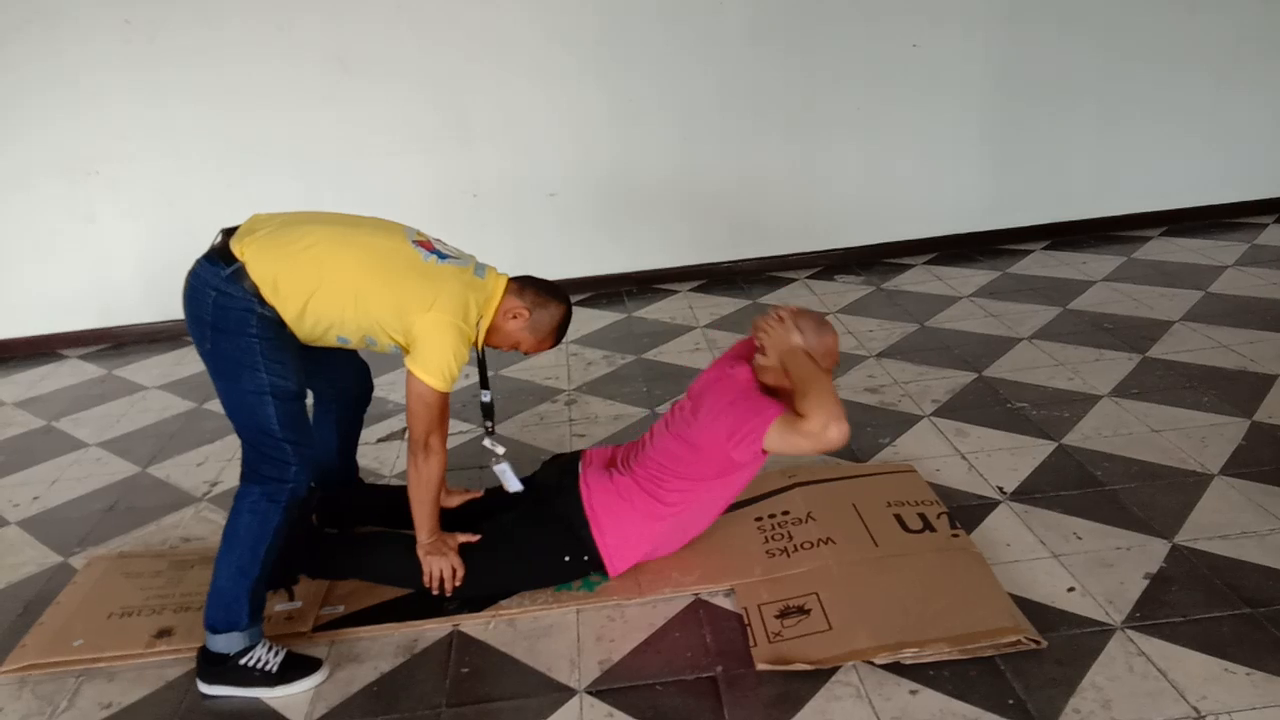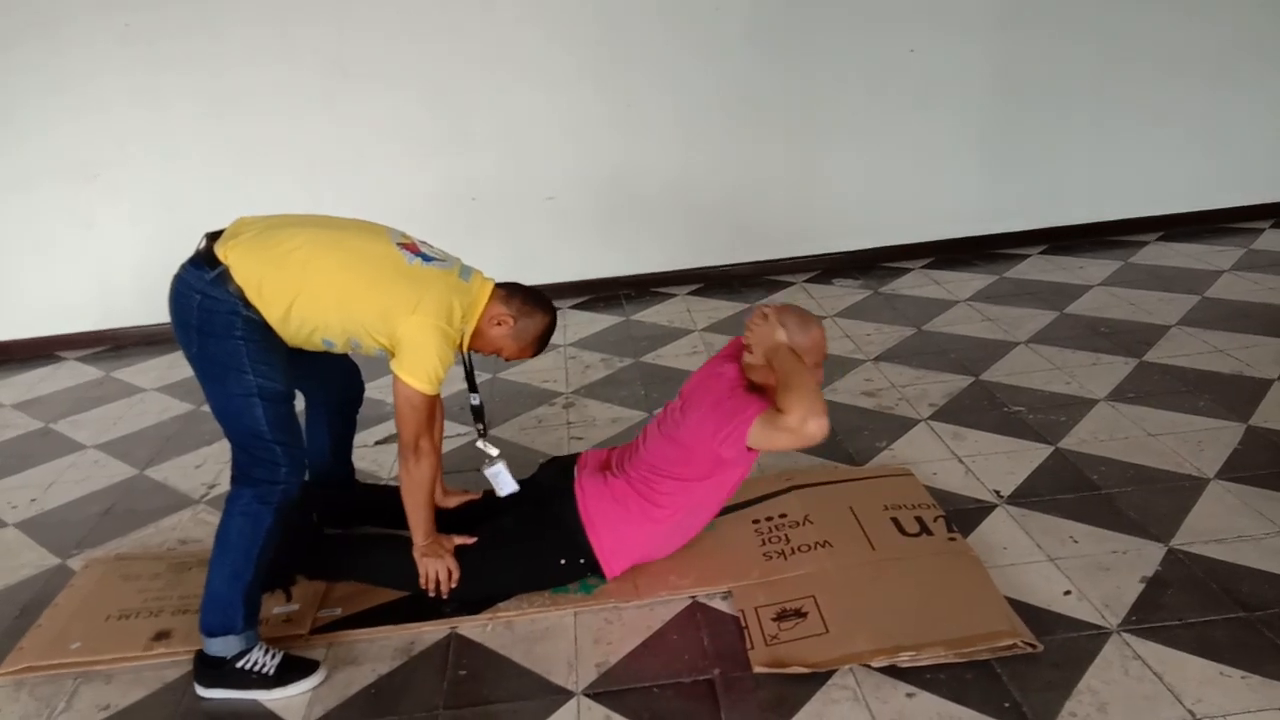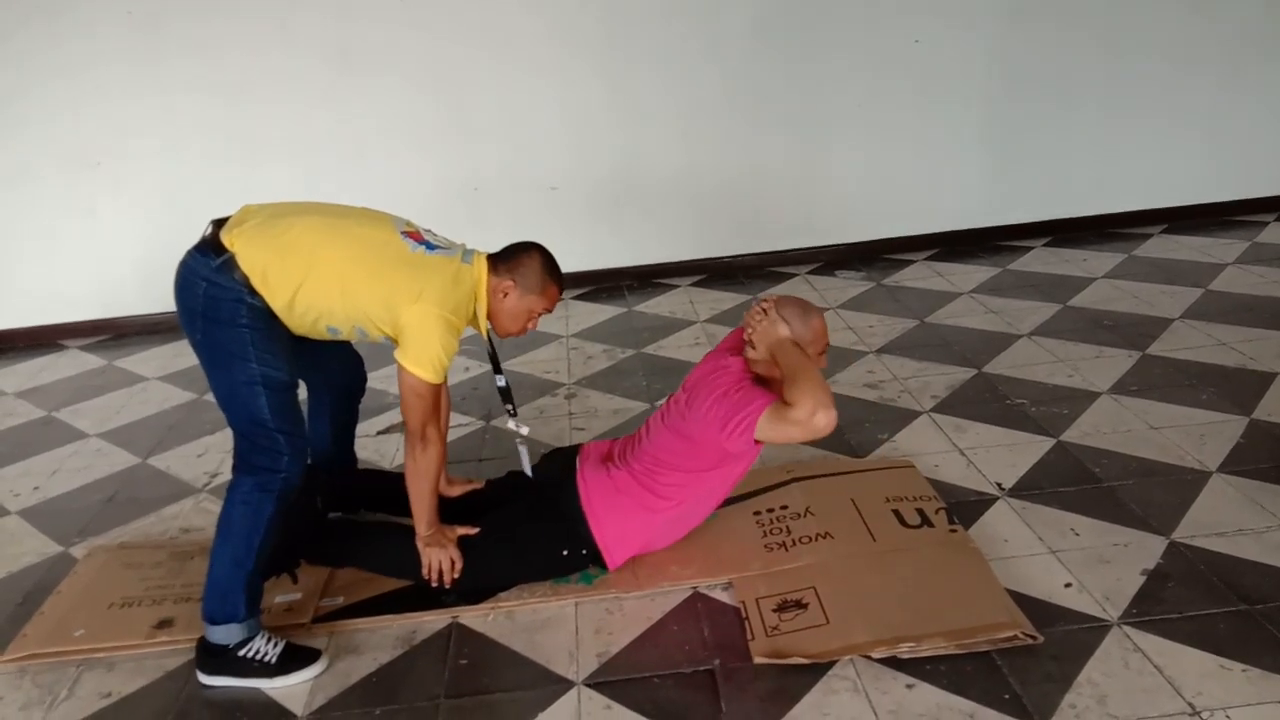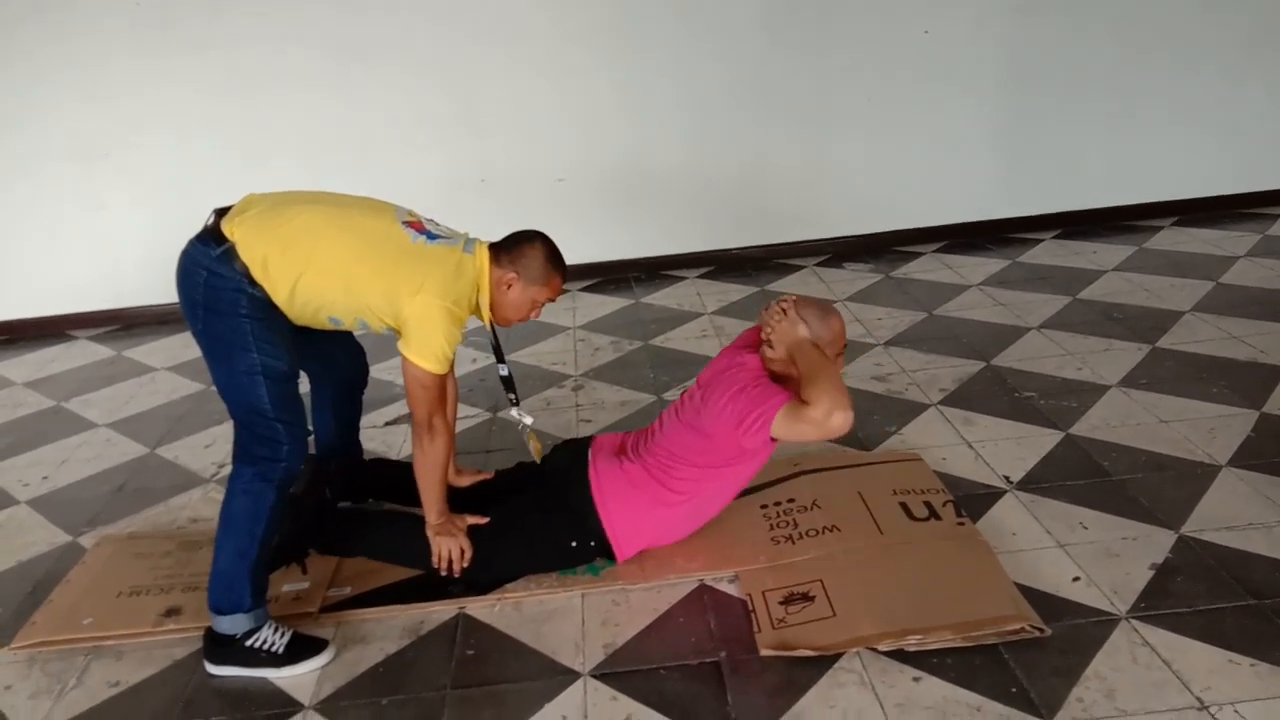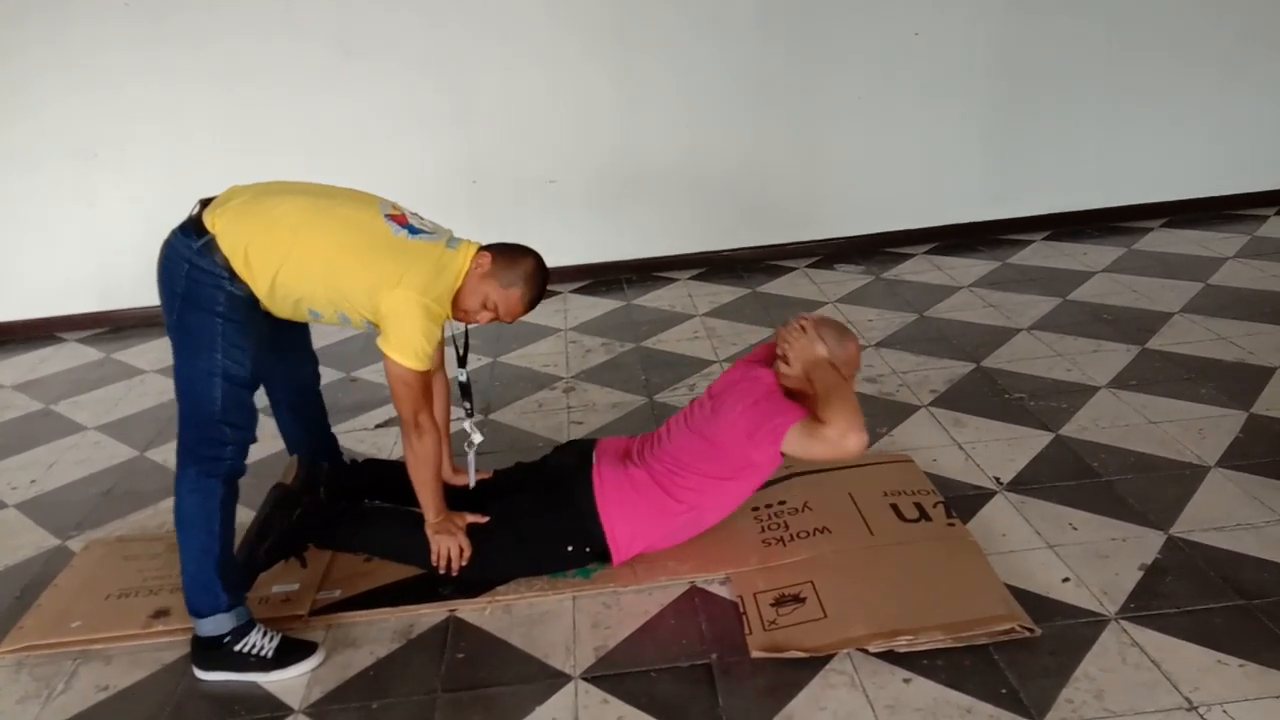
dt=1s
person 1, frame 1
left shoulder: (741, 365)
right shoulder: (743, 411)
left elbow: (766, 343)
right elbow: (830, 429)
right wrist: (794, 352)
left hip: (574, 481)
right hip: (576, 536)
left knee: (447, 516)
left ankle: (322, 505)
right ankle: (298, 552)
person 1, frame 2
left shoulder: (731, 363)
right shoulder: (733, 406)
left elbow: (752, 345)
right elbow: (811, 424)
right wrist: (783, 350)
left hip: (571, 485)
right hip: (573, 540)
left knee: (447, 520)
right knee: (446, 575)
left ankle: (316, 508)
right ankle: (296, 552)
person 1, frame 3
left shoulder: (733, 355)
right shoulder: (739, 402)
left elbow: (759, 334)
right elbow: (818, 418)
right wrist: (781, 342)
left hip: (575, 474)
right hip: (578, 530)
left knee: (450, 508)
left ankle: (322, 494)
right ankle: (301, 536)
person 1, frame 4
left shoulder: (750, 352)
right shoulder: (754, 396)
right elbow: (834, 417)
right wrist: (801, 345)
left hip: (587, 467)
right hip: (590, 521)
left knee: (463, 498)
left ankle: (335, 483)
right ankle: (308, 525)
person 1, frame 5
left shoulder: (764, 367)
right shoulder: (767, 410)
left elbow: (793, 342)
right elbow: (846, 438)
right wrist: (818, 364)
left hip: (588, 469)
right hip: (590, 525)
left knee: (463, 496)
left ankle: (335, 478)
right ankle: (304, 522)
person 2, frame 1
left shoulder: (470, 283)
right shoulder: (449, 320)
left elbow: (432, 405)
right elbow: (426, 443)
left wrist: (437, 492)
right wrist: (429, 540)
left hip: (256, 266)
right hip: (233, 300)
left knee: (346, 385)
right knee: (283, 469)
right ankle: (229, 649)
person 2, frame 2
left shoulder: (457, 287)
right shoulder: (433, 323)
left elbow: (428, 402)
right elbow: (416, 446)
left wrist: (436, 491)
right wrist: (425, 543)
left hip: (247, 269)
right hip: (219, 303)
left knee: (338, 388)
right knee: (275, 469)
right ankle: (226, 651)
person 2, frame 3
left shoulder: (458, 271)
right shoulder: (438, 309)
left elbow: (435, 389)
right elbow: (421, 433)
left wrist: (441, 481)
right wrist: (427, 532)
left hip: (253, 259)
right hip: (225, 289)
left knee: (341, 378)
right knee: (275, 459)
right ankle: (228, 639)
person 2, frame 4
left shoulder: (461, 262)
right shoulder: (441, 300)
left elbow: (442, 378)
right elbow: (428, 422)
left wrist: (450, 470)
right wrist: (437, 520)
left hip: (255, 248)
right hip: (227, 279)
left knee: (343, 371)
right knee: (276, 450)
right ankle: (235, 630)
person 2, frame 5
left shoulder: (445, 260)
right shoulder: (415, 295)
left elbow: (432, 373)
right elbow: (416, 421)
left wrist: (444, 468)
right wrist: (436, 519)
left hip: (249, 245)
right hip: (208, 267)
left knee: (299, 386)
right knee: (218, 447)
right ankle: (219, 634)
